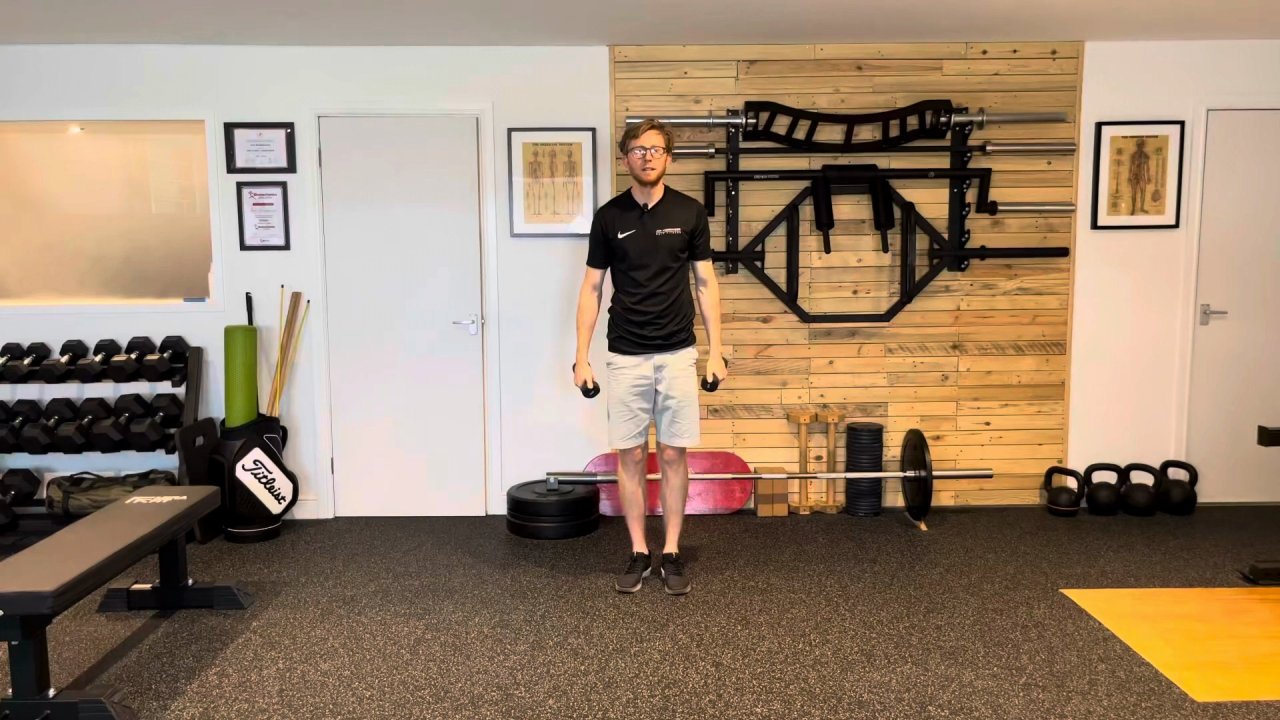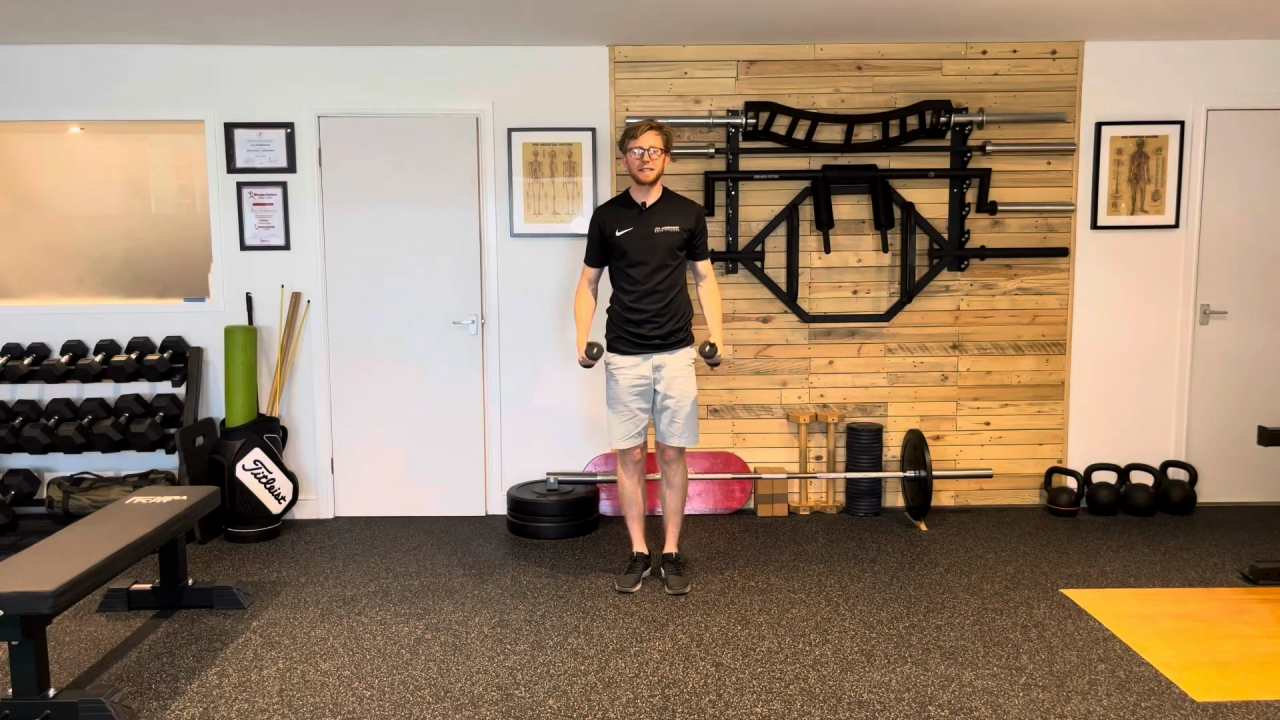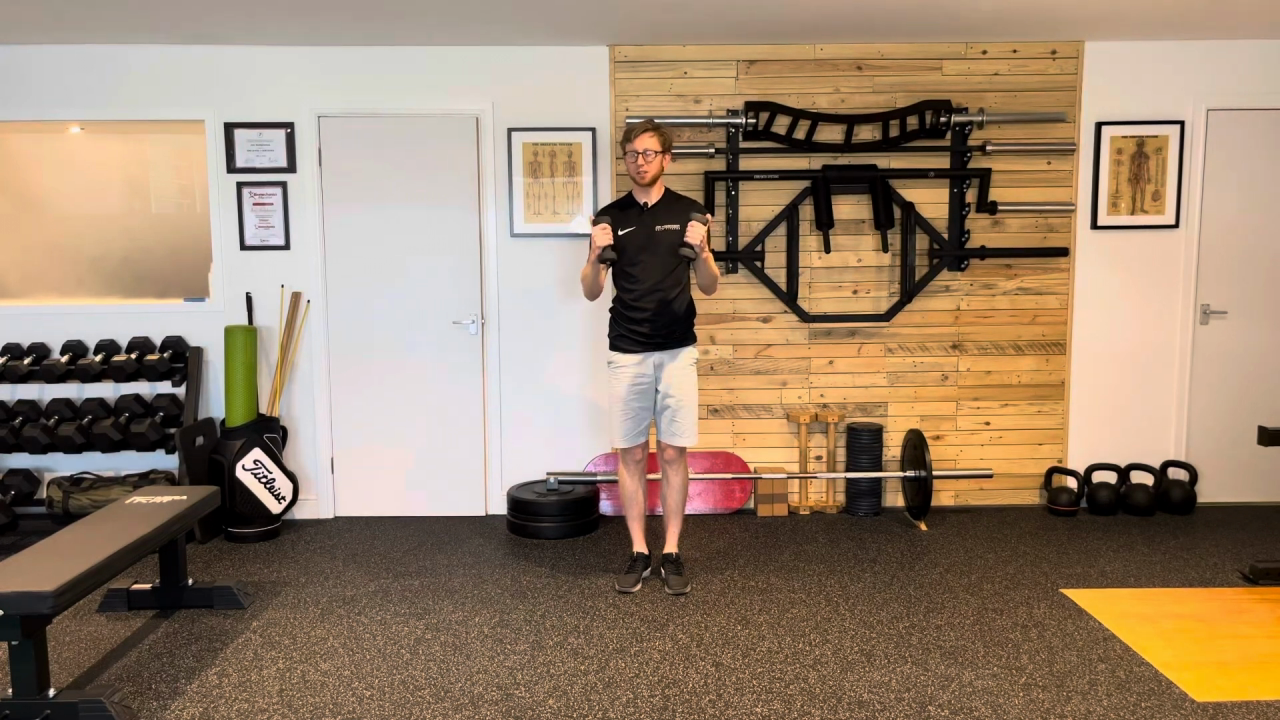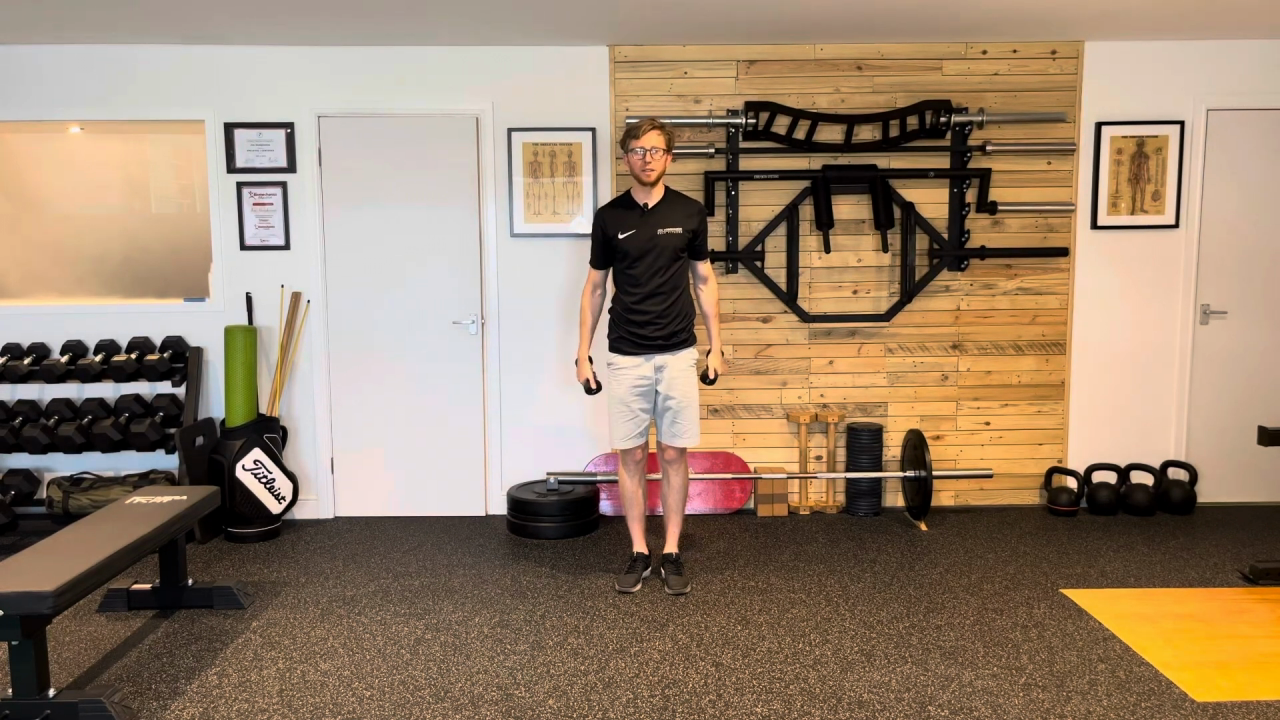
dt=1s
person 1, frame 1
left shoulder: (690, 212)
right shoulder: (608, 216)
left elbow: (705, 282)
right elbow: (592, 288)
left wrist: (716, 350)
right wrist: (581, 355)
left hip: (677, 354)
right hip: (625, 356)
left knee: (673, 454)
right knee: (630, 455)
left ankle: (671, 553)
right ankle: (639, 552)
person 1, frame 2
left shoulder: (688, 213)
right shoulder: (606, 216)
left elbow: (704, 279)
right elbow: (588, 283)
left wrist: (716, 335)
right wrist: (582, 336)
left hip: (675, 353)
right hip: (623, 356)
left knee: (672, 455)
right knee: (630, 455)
left ankle: (671, 553)
right ankle: (638, 552)
person 1, frame 3
left shoulder: (688, 210)
right shoulder: (611, 216)
left elbow: (709, 286)
right elbow: (590, 291)
left wrist: (702, 250)
right wrist: (595, 255)
left hip: (677, 351)
right hip: (626, 353)
left knee: (673, 453)
right knee: (631, 454)
left ankle: (671, 553)
right ankle: (638, 552)
person 1, frame 4
left shoulder: (690, 212)
right shoulder: (609, 216)
left elbow: (704, 280)
right elbow: (594, 287)
left wrist: (716, 345)
right wrist: (582, 352)
left hip: (678, 353)
right hip: (626, 356)
left knee: (674, 454)
right knee: (631, 456)
left ankle: (672, 553)
right ankle: (639, 552)
